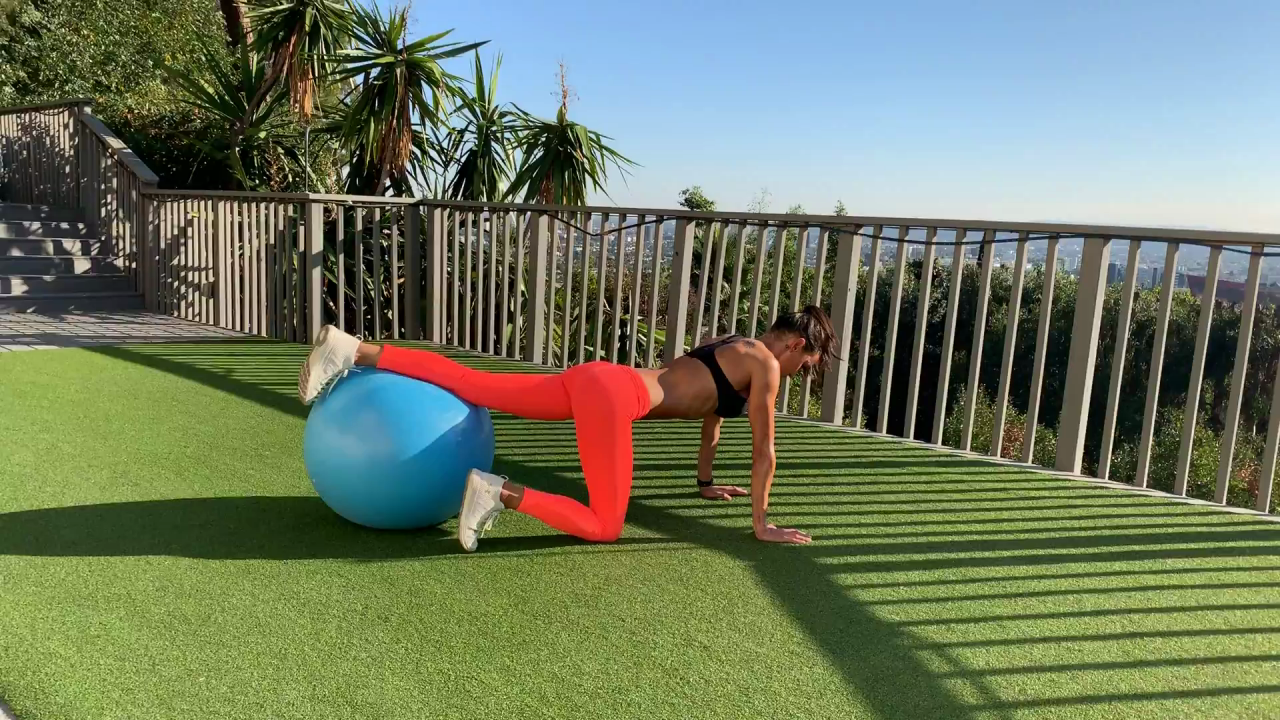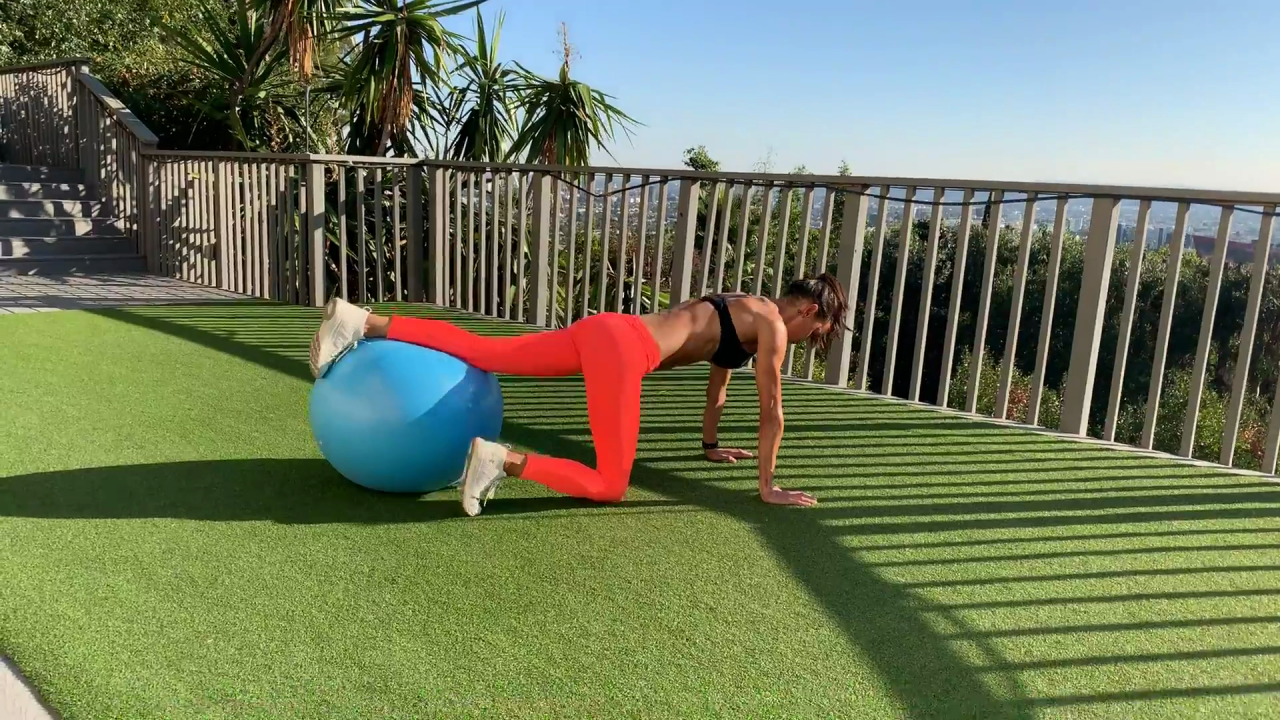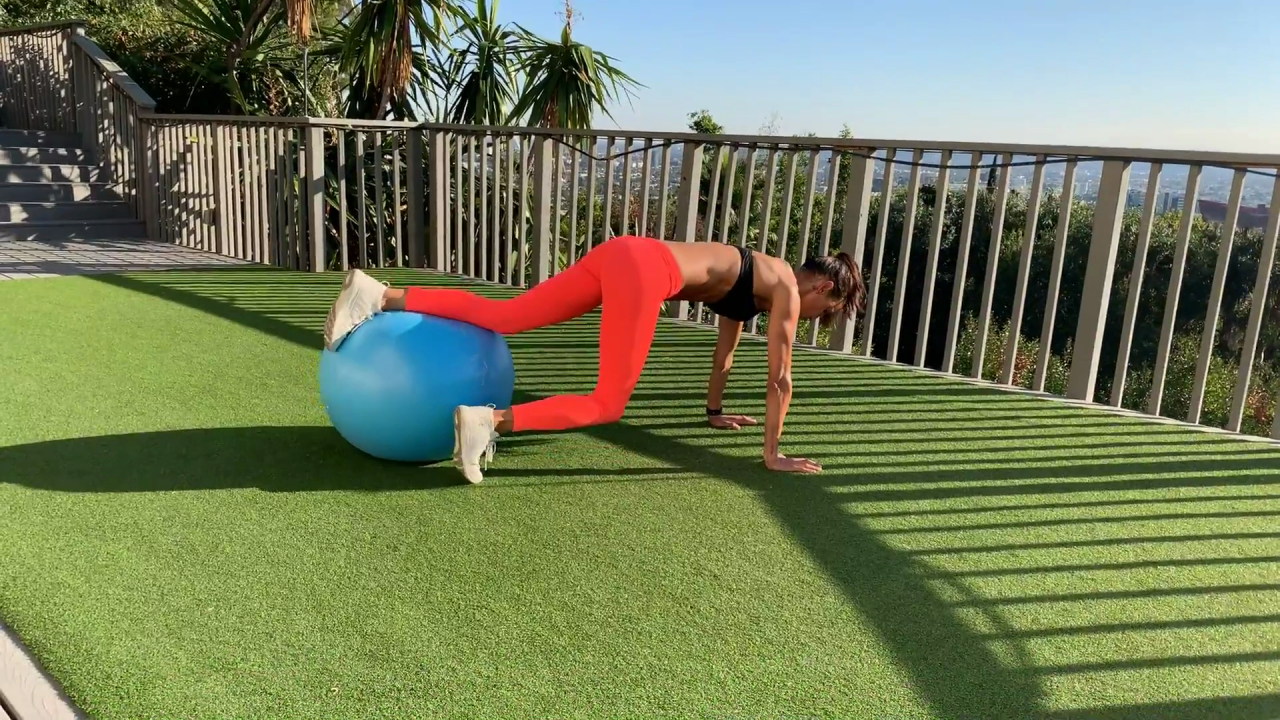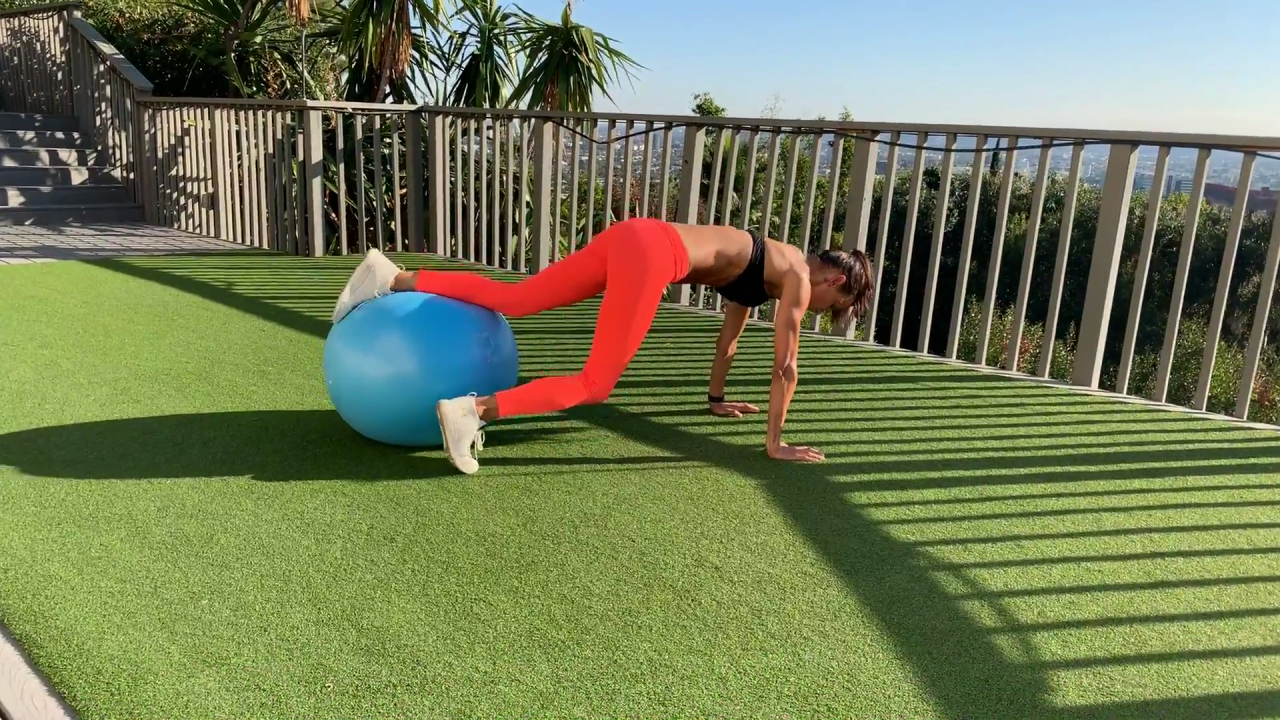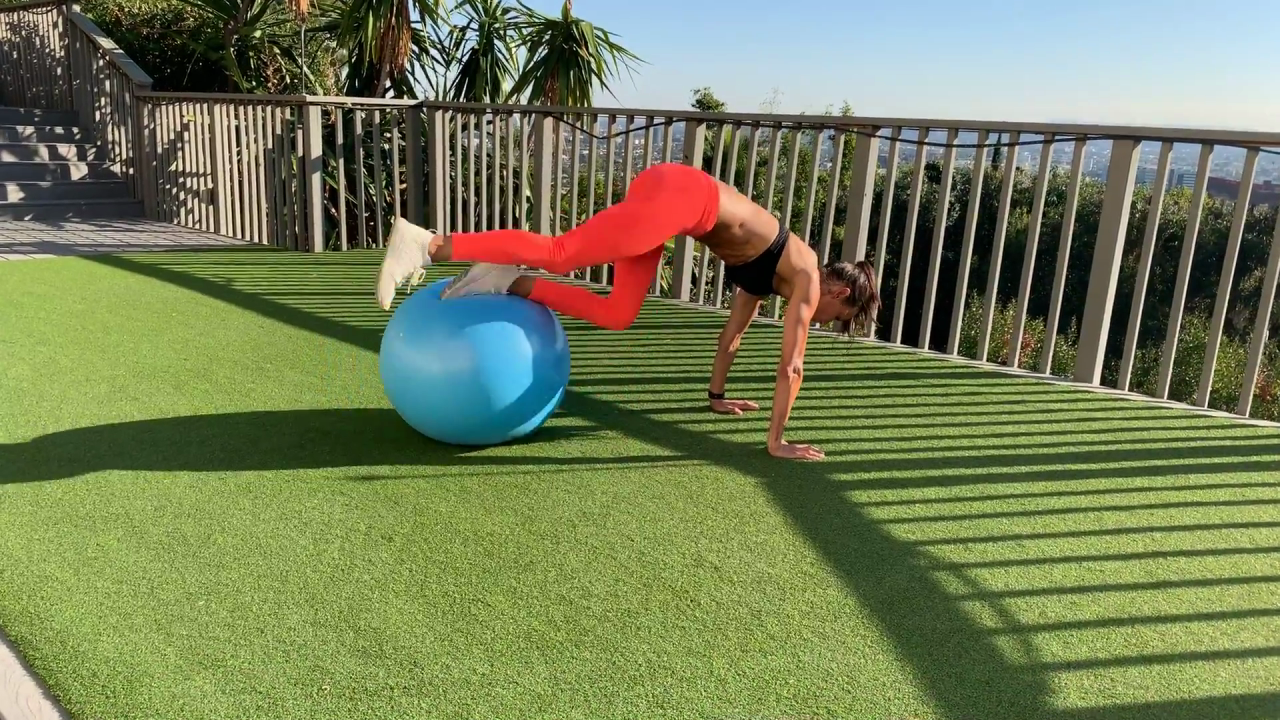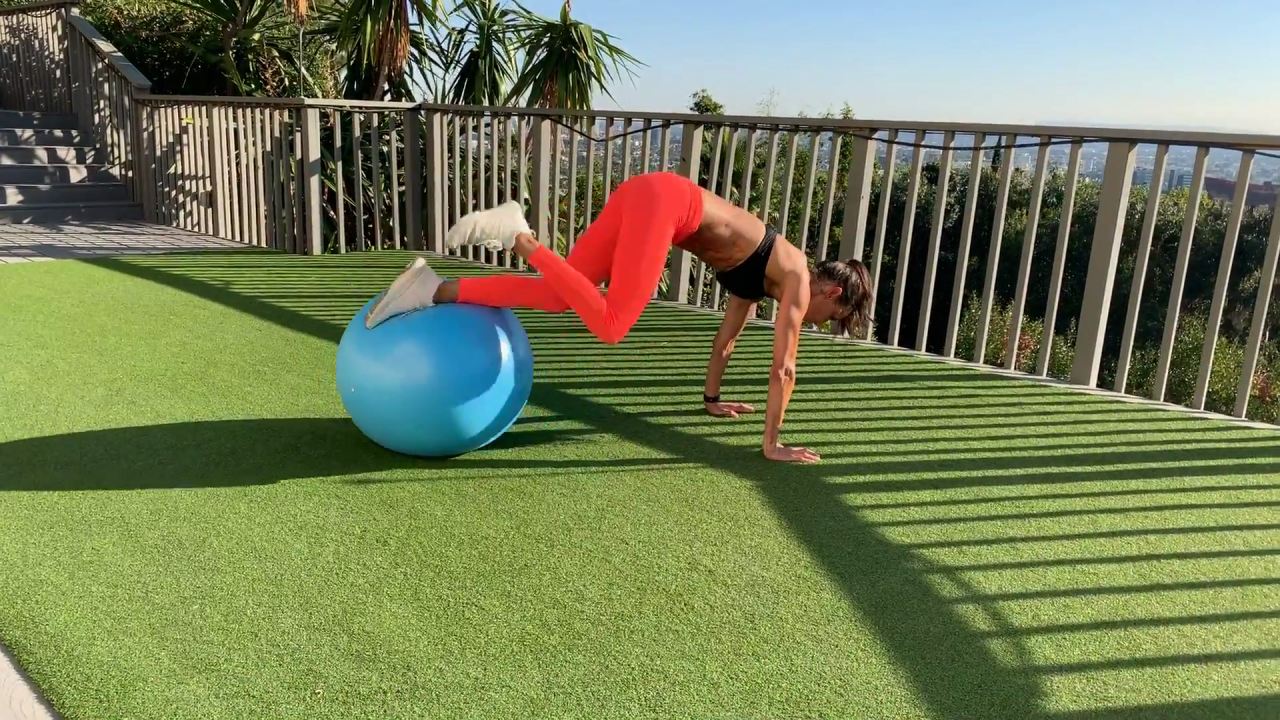
dt=0.5s
person 1, frame 1
left shoulder: (734, 349)
right shoulder: (765, 364)
left elbow: (711, 413)
right elbow: (763, 451)
left wrist: (705, 483)
right wrist: (762, 524)
left hip: (595, 380)
right hip: (612, 397)
left knee: (470, 385)
right knee: (605, 528)
left ankle: (351, 350)
right ankle: (500, 493)
person 1, frame 2
left shoulder: (743, 309)
right shoulder: (771, 322)
left elbow: (717, 382)
right elbow: (771, 412)
left wrist: (710, 445)
right wrist: (768, 487)
left hip: (600, 333)
right hip: (622, 349)
left knee: (476, 350)
right knee: (610, 487)
left ankle: (358, 322)
right ankle: (503, 460)
person 1, frame 3
left shoulder: (753, 283)
right shoulder: (785, 289)
left elbow: (725, 348)
right elbow: (779, 379)
left wrist: (715, 412)
right wrist: (773, 454)
left hip: (621, 255)
right hip: (641, 270)
left knee: (500, 317)
right knee: (607, 406)
left ankle: (376, 296)
right ankle: (489, 421)
person 1, frame 4
left shoulder: (762, 270)
right shoulder: (798, 275)
left elbow: (730, 333)
right elbow: (785, 367)
left wrist: (716, 398)
right wrist: (775, 443)
left hip: (629, 238)
right hip: (649, 253)
left knee: (509, 299)
right knee: (595, 385)
left ankle: (388, 276)
right ankle: (473, 410)
person 1, frame 5
left shoulder: (771, 273)
right shoulder: (807, 278)
left elbow: (733, 329)
right elbow: (790, 365)
left wrist: (716, 395)
right wrist: (777, 441)
left hip: (662, 186)
right hip: (680, 195)
left knee: (618, 316)
right knee: (554, 255)
left ankle: (512, 282)
right ankle: (425, 244)
person 1, frame 6
left shoulder: (762, 277)
right shoulder: (797, 280)
left elbow: (727, 334)
right elbow: (783, 368)
left wrist: (712, 399)
right wrist: (773, 443)
left hip: (645, 197)
right hip: (662, 200)
left knee: (559, 295)
right knee: (608, 326)
left ankle: (433, 289)
right ankle: (521, 234)
